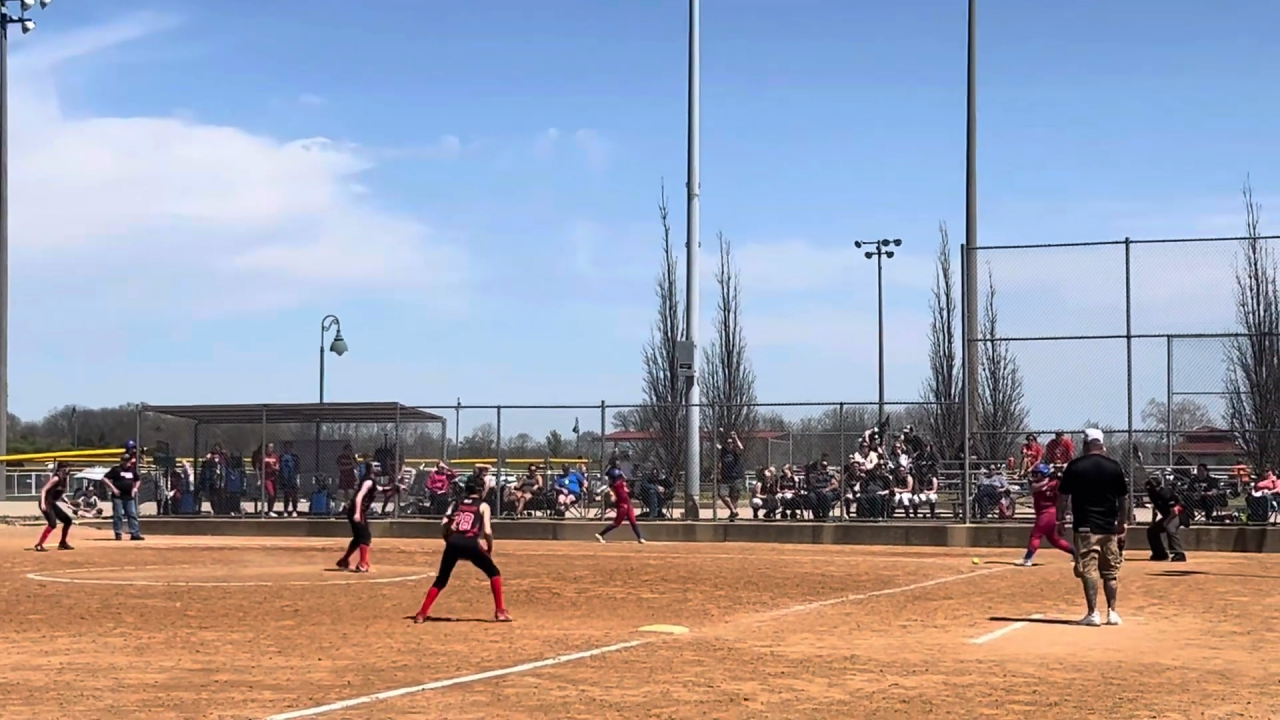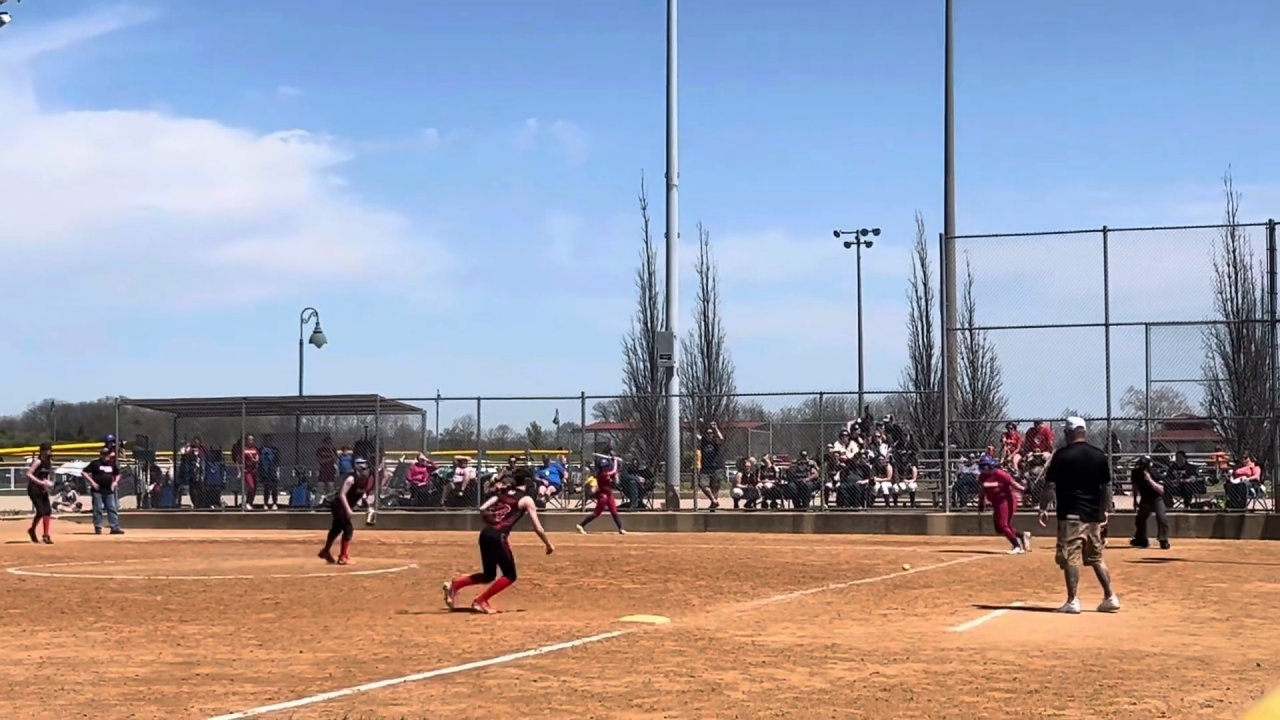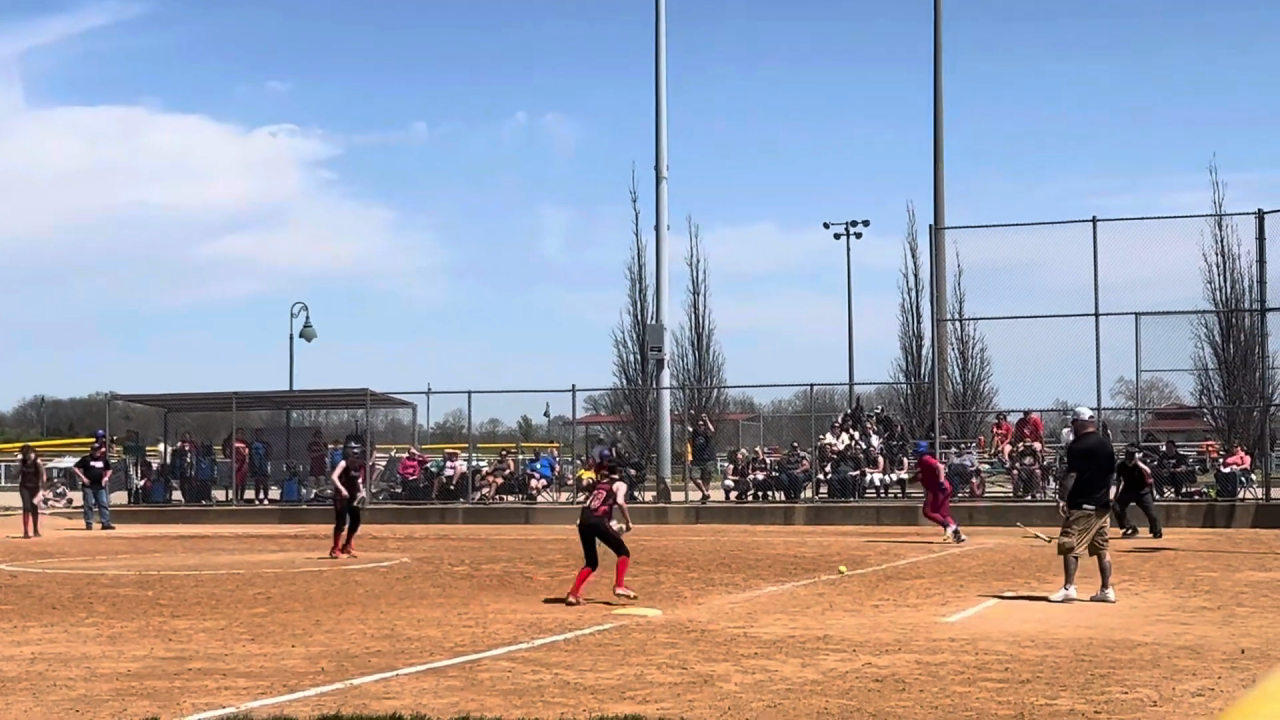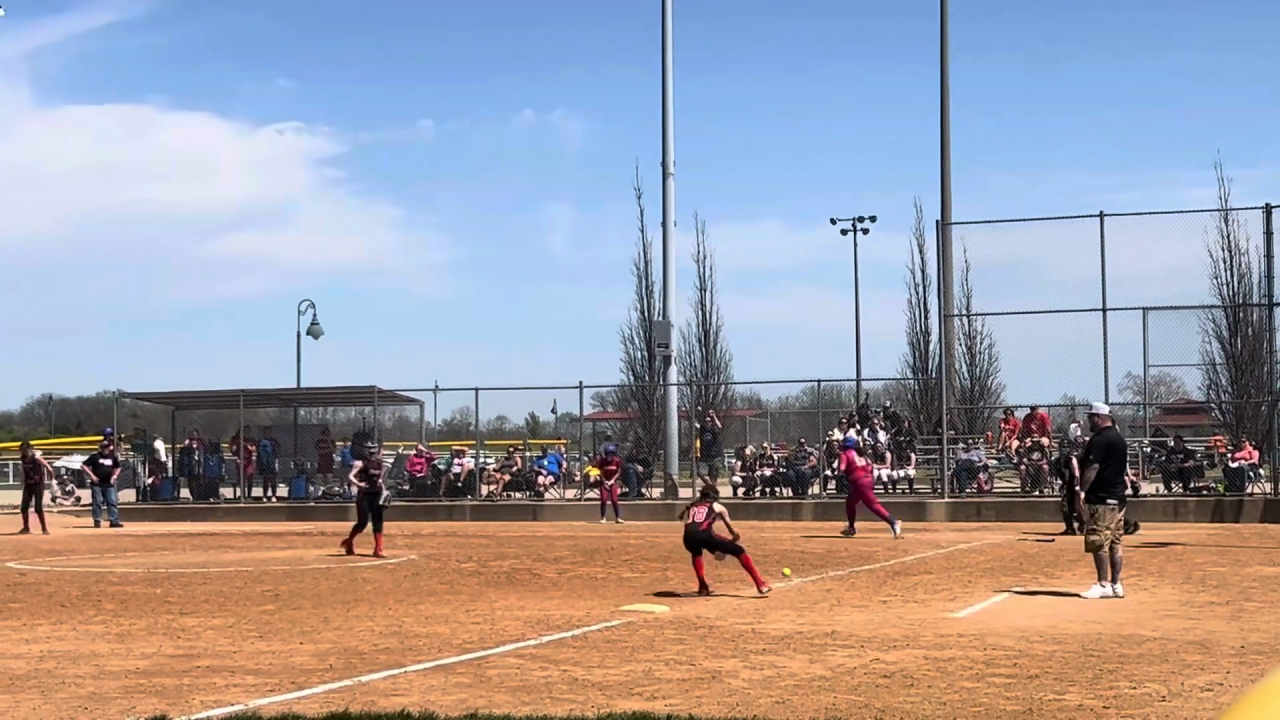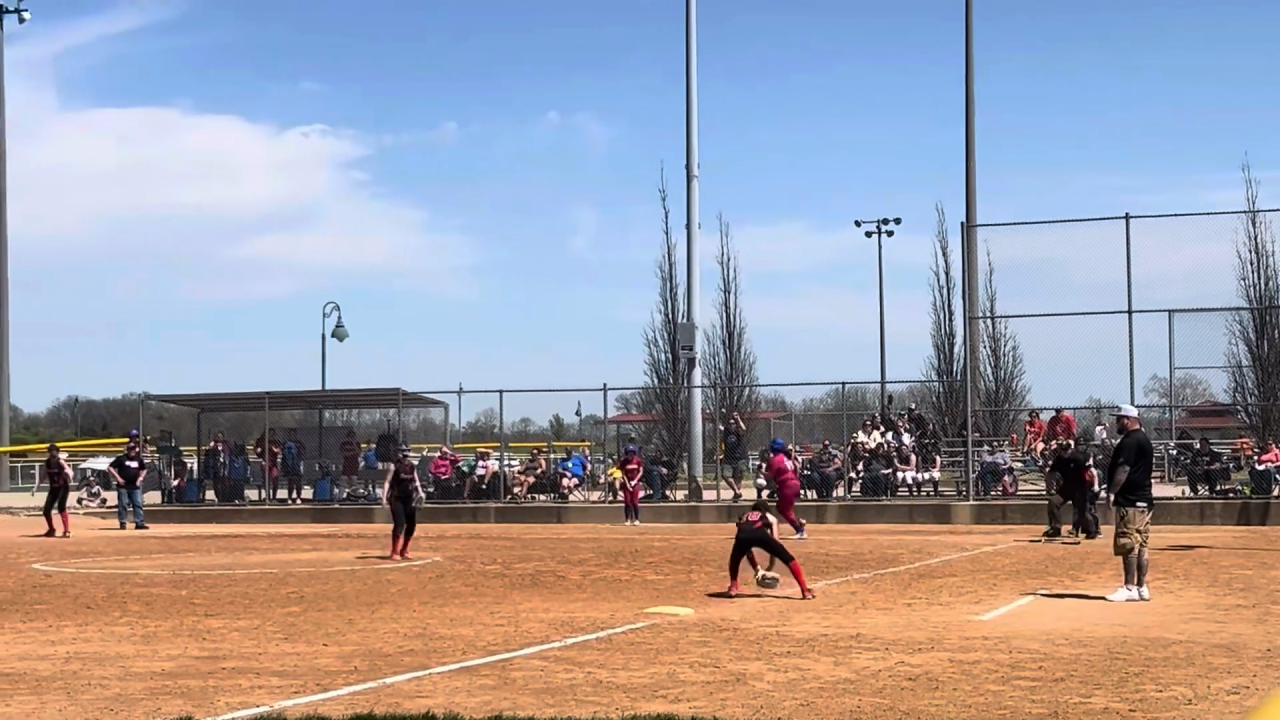
dt=0.4s
person 1, frame 1
left shoulder: (1075, 466)
right shoulder: (1114, 467)
left elbow: (1064, 497)
right elbow: (1123, 498)
left wrist: (1060, 519)
right wrist: (1122, 522)
left hip: (1085, 527)
right hip: (1109, 527)
left knee: (1089, 571)
right knee: (1111, 572)
left ankle: (1093, 614)
right ankle: (1112, 612)
person 1, frame 2
left shoulder: (1062, 455)
right shoulder: (1099, 455)
left elbow: (1050, 485)
right elbow: (1107, 486)
left wrist: (1043, 508)
right wrist: (1104, 510)
left hip: (1071, 515)
right hip: (1093, 515)
left knee: (1070, 558)
right knee: (1097, 557)
left ankle: (1072, 601)
right ankle: (1110, 597)
person 1, frame 3
left shoulder: (1079, 444)
right shoulder: (1107, 444)
left elbow: (1072, 475)
right elbow: (1111, 474)
left wrist: (1062, 498)
left hip: (1082, 504)
right hip: (1103, 505)
left knee: (1070, 545)
right knee: (1102, 548)
left ankle: (1068, 587)
right ankle: (1107, 590)
person 1, frame 4
left shoulder: (1100, 438)
right shoulder: (1119, 438)
left elbow: (1093, 467)
left wrist: (1082, 490)
left hip: (1101, 498)
right hip: (1117, 497)
left knee: (1098, 542)
right knee: (1115, 543)
left ankle: (1104, 585)
right ankle: (1116, 584)
person 1, frame 5
left shoulder: (1130, 440)
right shoulder: (1144, 439)
left elbow: (1124, 469)
left wrist: (1112, 492)
left hip: (1130, 501)
right hip: (1143, 499)
left knee: (1128, 545)
right knee: (1141, 545)
left ankle: (1129, 588)
right ankle: (1142, 588)
